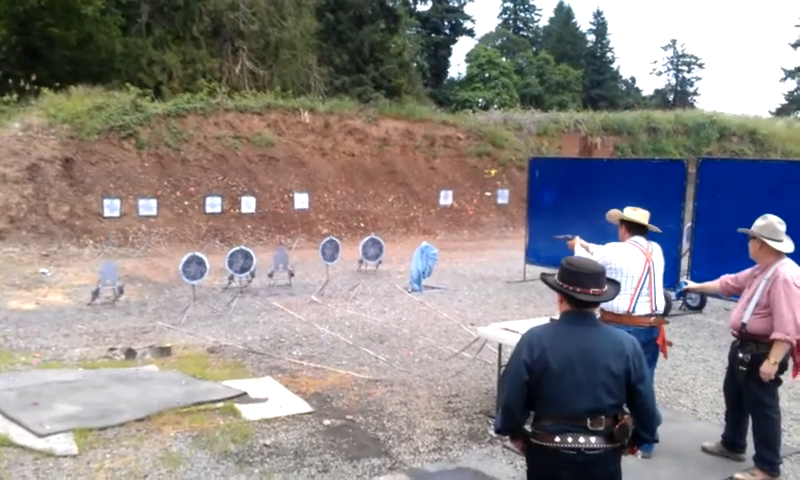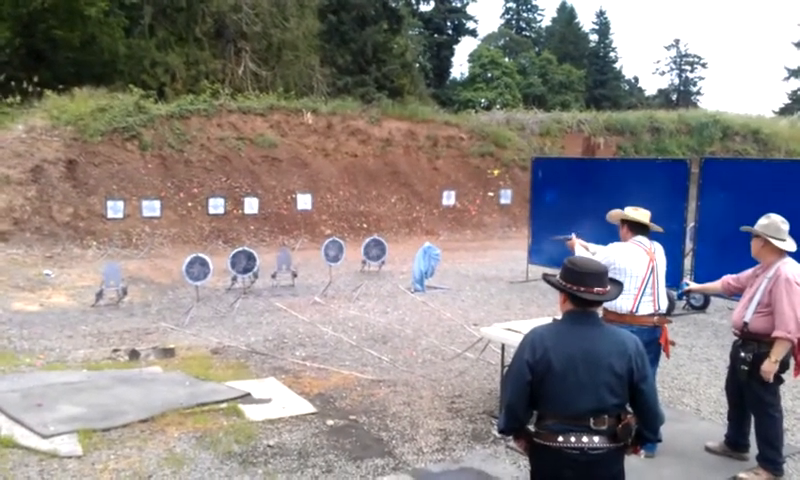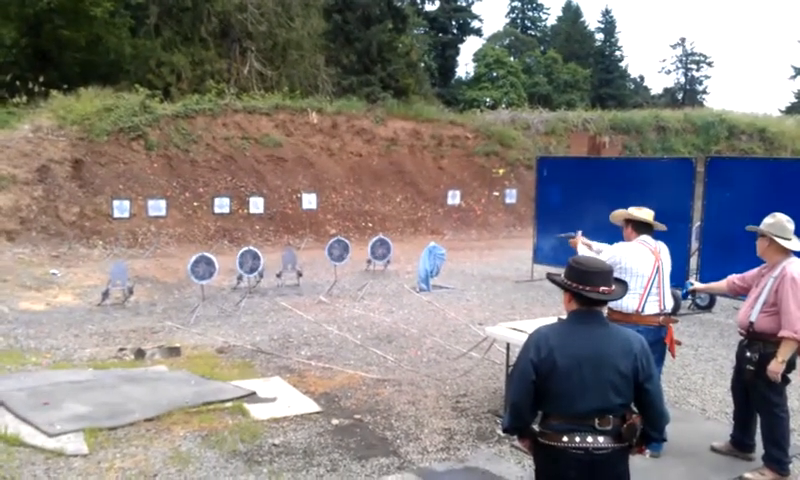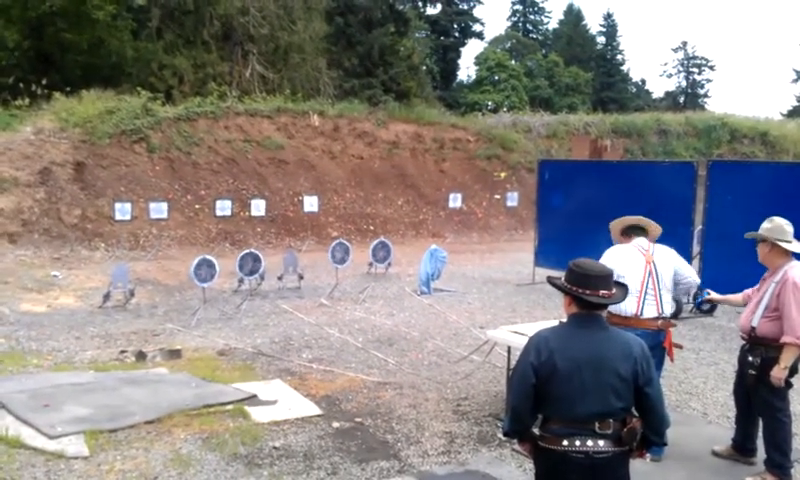
dt=0.5s
person 1, frame 1
right shoulder: (759, 271)
right elbow: (728, 283)
left wrist: (773, 361)
right wrist: (697, 287)
left hip: (762, 352)
right hip: (743, 346)
left knee: (762, 408)
right knee: (734, 397)
right ankle: (732, 445)
person 1, frame 2
right shoulder: (762, 270)
right elbow: (730, 283)
left wrist: (774, 360)
right wrist: (699, 287)
left hip: (764, 351)
right hip: (745, 345)
left knee: (765, 407)
right knee: (737, 397)
right ankle: (735, 444)
person 1, frame 3
right shoulder: (768, 269)
right elbow: (735, 283)
right wrist: (704, 287)
left hip: (770, 351)
right hip: (751, 345)
left knee: (770, 407)
right knee: (742, 396)
right ankle: (741, 444)
person 1, frame 4
right shoulder: (774, 274)
right elbow: (751, 297)
right wrist: (720, 298)
left hip: (771, 356)
right hip: (753, 351)
left knee: (773, 411)
right knee: (744, 400)
right ankle: (742, 448)
person 2, frame 1
left shoulder: (614, 251)
right shoulder: (655, 250)
left wrist: (579, 248)
right wrist: (587, 245)
left hip: (619, 328)
right hip: (650, 328)
right ankle: (644, 443)
person 2, frame 2
left shoulder: (618, 251)
right shoulder: (657, 250)
left wrist: (578, 248)
right wrist: (587, 245)
left hip: (622, 328)
right hip: (652, 329)
right ankle: (648, 442)
person 2, frame 3
left shoulder: (623, 250)
right shoulder: (662, 249)
left wrist: (581, 246)
right wrist: (591, 244)
left hip: (626, 327)
right hip: (658, 328)
right ankle: (654, 442)
person 2, frame 4
left shoulder: (614, 253)
right shoulder: (667, 253)
right elbow: (691, 283)
left hip: (622, 330)
right hip: (656, 331)
right ankle: (654, 446)
person 3, frame 1
left shoulder: (535, 341)
right shoulder: (625, 345)
left elbow: (511, 398)
right elbow: (645, 404)
left wrist: (516, 433)
right wrist: (638, 439)
left hip: (549, 454)
right hip: (603, 458)
person 3, frame 2
left shoulder: (538, 340)
right shoulder: (628, 344)
left elbow: (514, 398)
right elbow: (647, 403)
left wrist: (519, 433)
right wrist: (641, 439)
left hip: (552, 454)
right hip: (606, 456)
person 3, frame 3
left shoulder: (542, 340)
right shoulder: (633, 343)
left elbow: (519, 397)
right elbow: (653, 402)
left wrist: (523, 432)
right wrist: (646, 437)
left hip: (557, 453)
right hip: (611, 455)
person 3, frame 4
left shoulder: (542, 344)
right shoulder: (633, 348)
left elbow: (519, 401)
right elbow: (653, 407)
left wrist: (523, 436)
right wrist: (647, 442)
left hip: (557, 456)
right hip: (611, 460)
